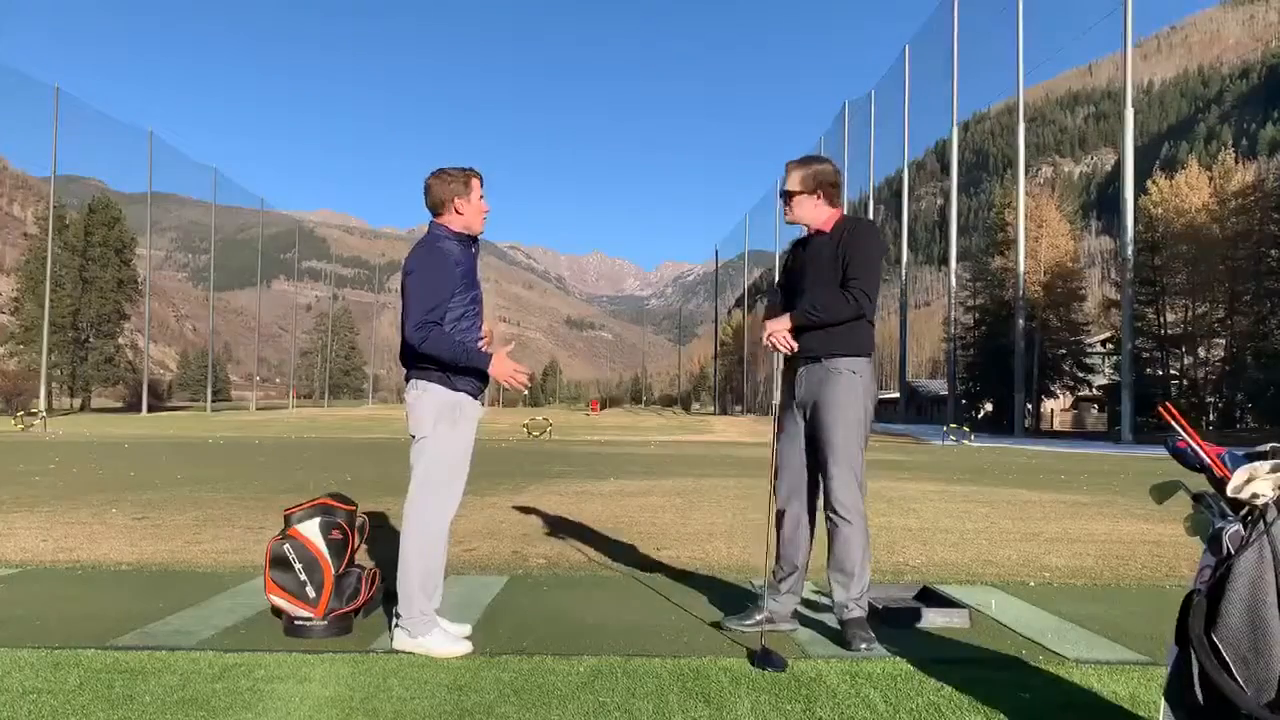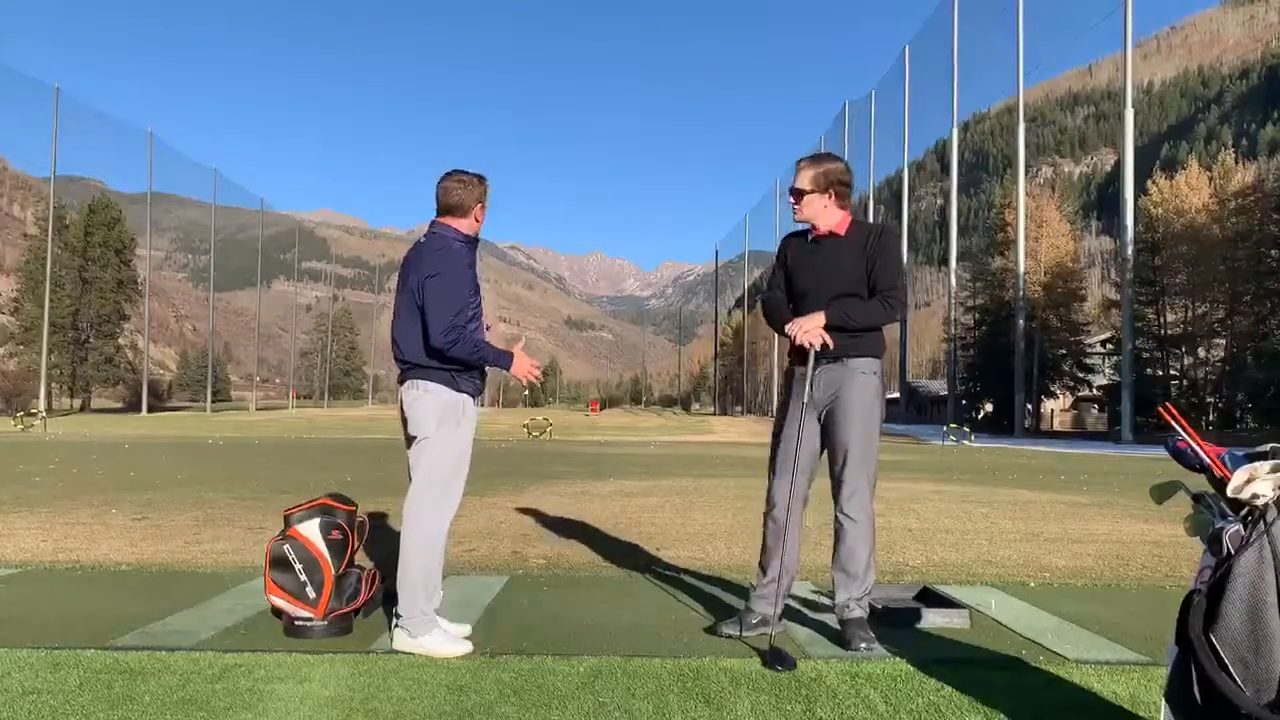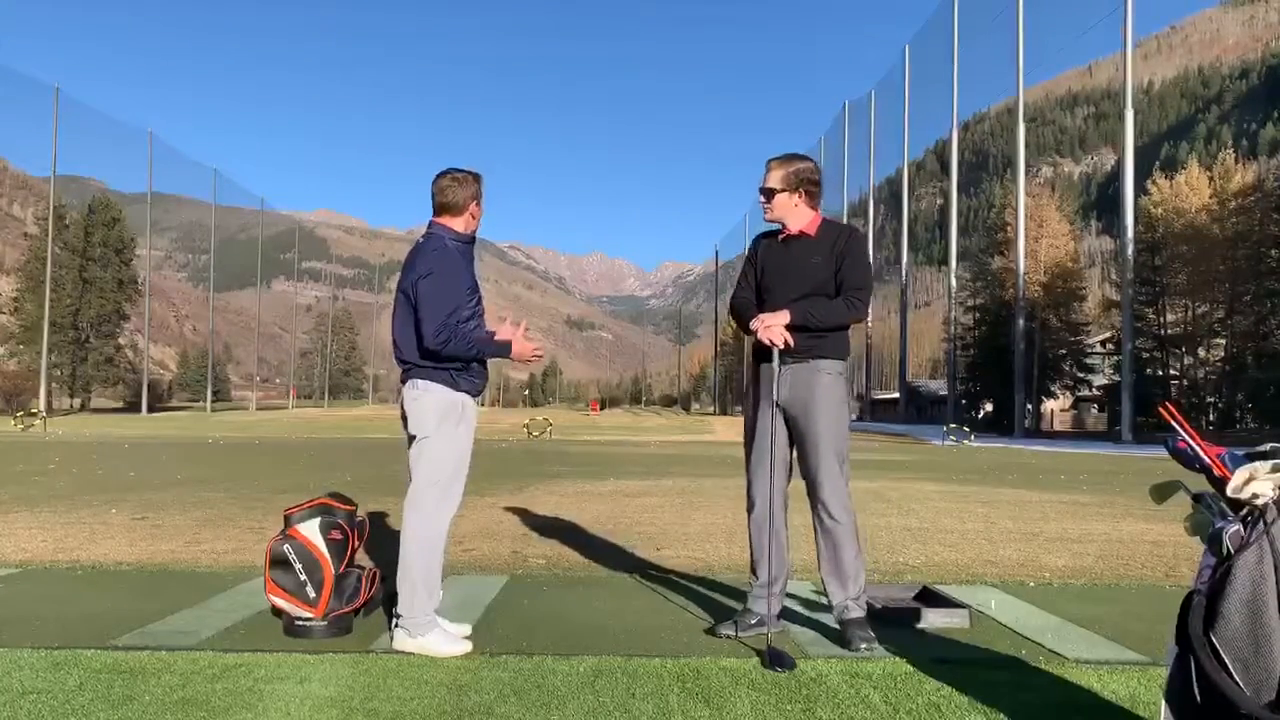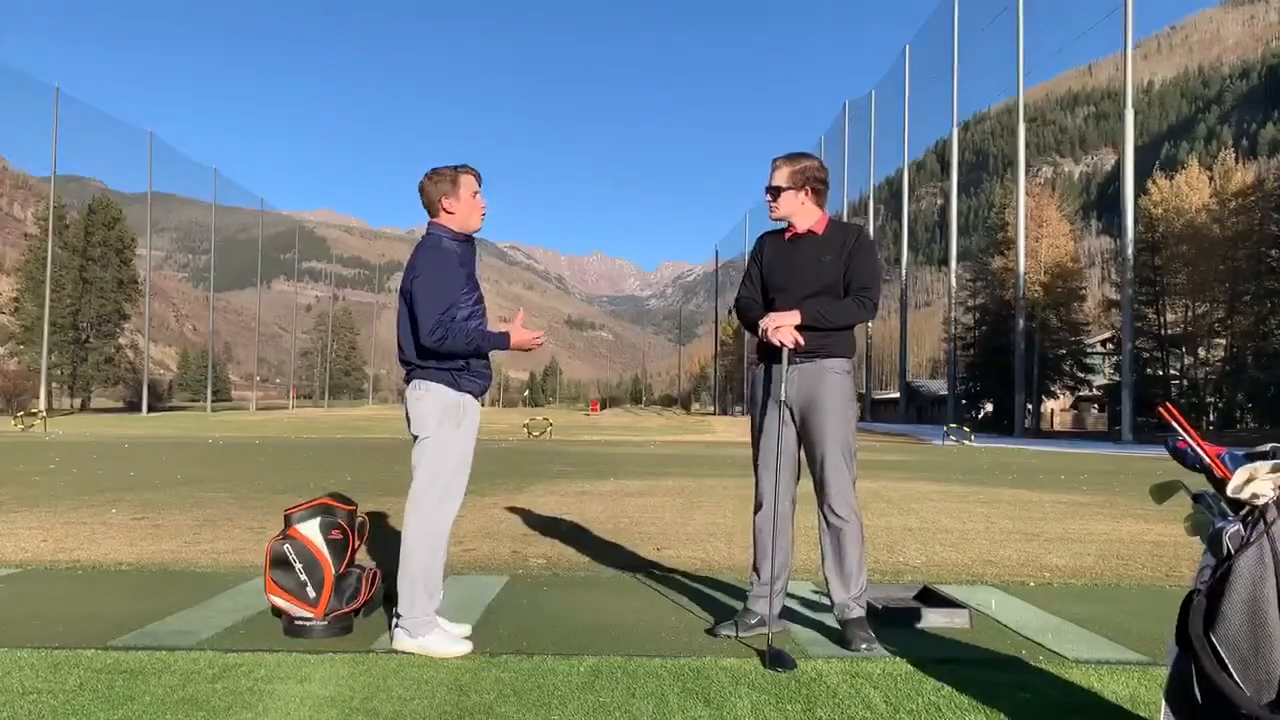
dt=0.7s
person 1, frame 1
left shoulder: (859, 234)
right shoulder: (798, 250)
left elbow: (859, 298)
right elbow: (778, 303)
left wrist: (791, 319)
right wrist: (775, 325)
left hip: (843, 372)
right hip: (797, 375)
left knee: (842, 494)
right knee: (790, 494)
left ankle: (852, 610)
right ankle: (779, 603)
person 1, frame 2
left shoulder: (876, 239)
right shoulder: (792, 246)
left elbow: (891, 305)
right elbow: (772, 302)
left wrist: (822, 316)
right wrist: (794, 324)
left hip: (854, 373)
right hip: (802, 374)
left knee: (852, 495)
right knee: (782, 493)
left ankle: (853, 611)
right ankle: (765, 605)
person 1, frame 3
left shoulder: (844, 240)
right shoulder: (762, 246)
left elbow: (855, 305)
right elbow: (740, 302)
left wrist: (787, 315)
right wrist: (758, 323)
left hip: (819, 372)
right hip: (766, 372)
left knee: (829, 492)
right knee: (763, 492)
left ankle: (851, 610)
right ankle: (764, 604)
person 1, frame 4
left shoulder: (851, 239)
right shoulder: (767, 245)
left elbow: (864, 303)
right elbow: (745, 302)
left wrist: (797, 315)
right wrist: (767, 324)
left hip: (826, 371)
right hip: (771, 372)
left knee: (836, 493)
right knee: (770, 493)
left ankle: (851, 610)
right ankle: (764, 605)
person 2, frame 1
left shoulder: (456, 251)
right shoulder: (434, 255)
right elbow: (421, 333)
left wrist: (476, 334)
right wrist: (486, 361)
left hip: (454, 393)
right hip: (442, 394)
left knee: (437, 504)
right knee: (431, 505)
left ankle: (422, 613)
right ankle: (414, 625)
person 2, frame 2
left shoulder: (423, 250)
right shoulder: (450, 257)
right elbow: (447, 337)
left wrist: (474, 331)
right wrist: (507, 359)
left hip: (429, 388)
right hip: (444, 393)
left knee: (431, 503)
right knee: (432, 505)
left ankle: (419, 613)
right ankle: (414, 625)
person 2, frame 3
left shoulder: (433, 250)
right shoulder: (443, 256)
right elbow: (440, 336)
left wrist: (492, 337)
right wrist: (504, 349)
left hip: (439, 392)
right hip: (442, 394)
left knee: (432, 504)
right knee: (431, 505)
left ankle: (419, 613)
right ankle: (414, 625)
person 2, frame 4
left shoulder: (450, 252)
right shoulder: (437, 255)
right elbow: (435, 334)
left wrist: (500, 335)
right wrist: (504, 340)
left hip: (451, 393)
right hip: (444, 394)
left knee: (438, 505)
right knee: (432, 505)
left ankle: (420, 613)
right ankle: (414, 625)
